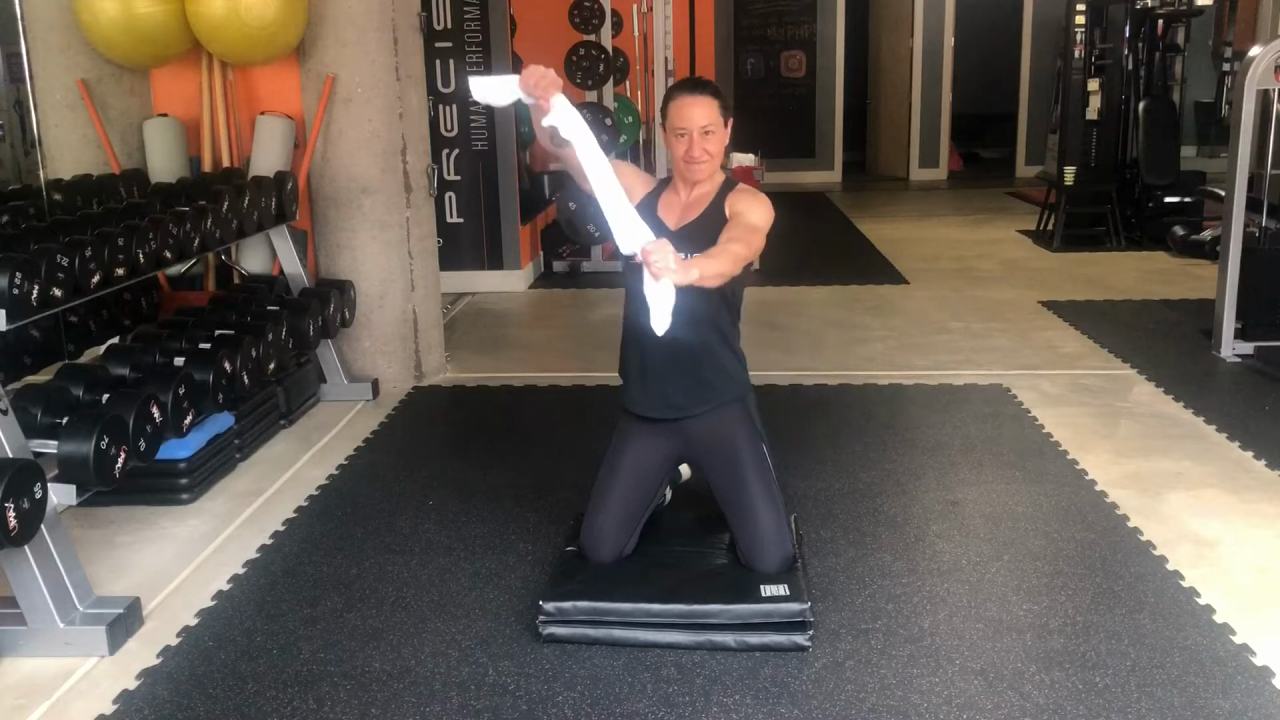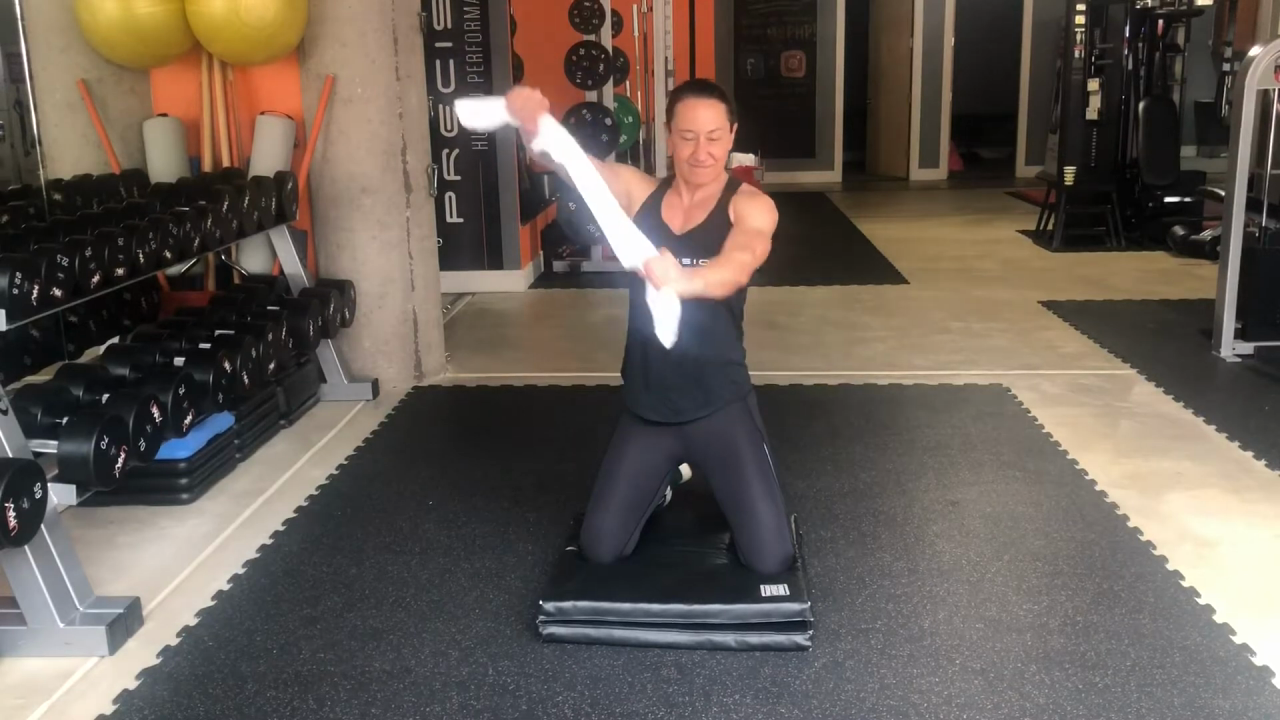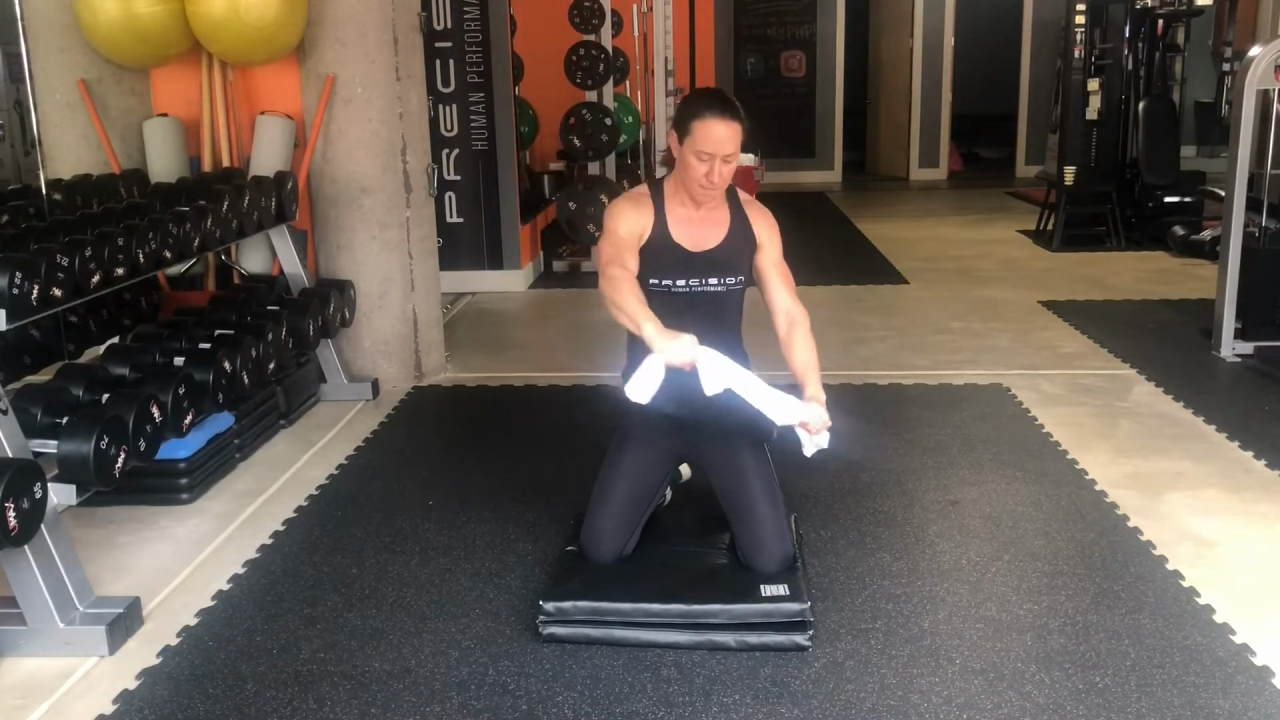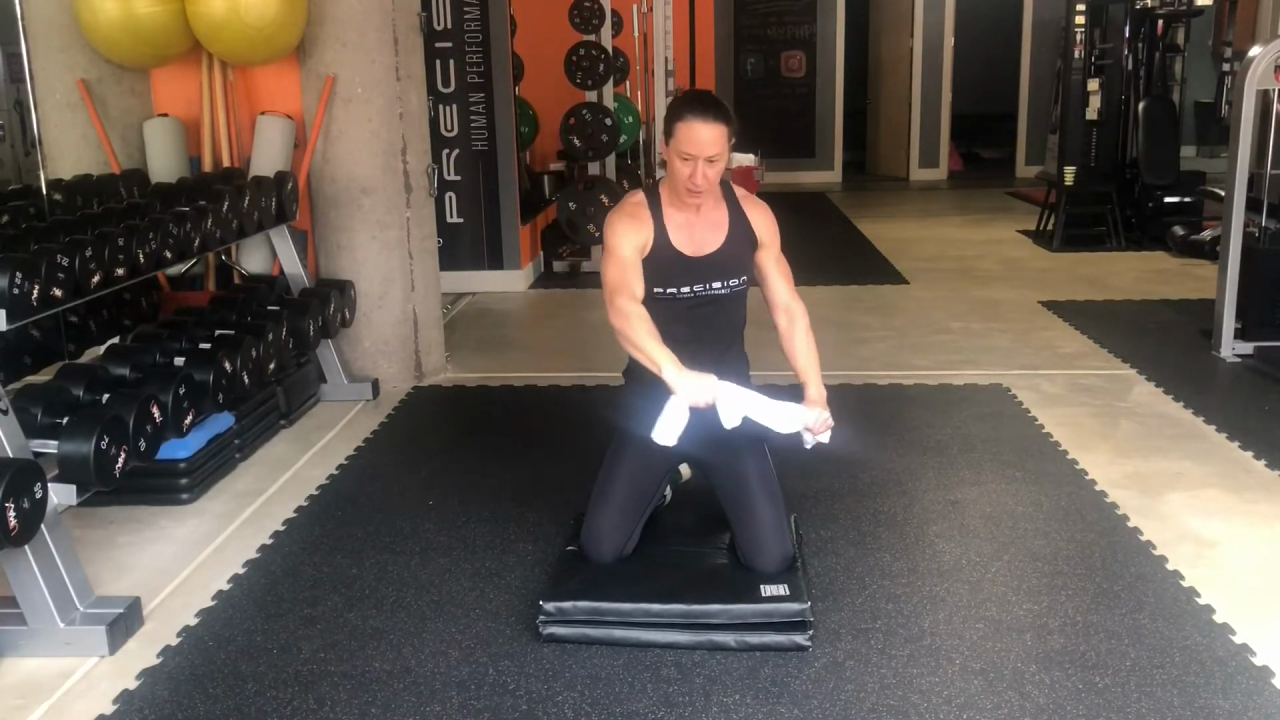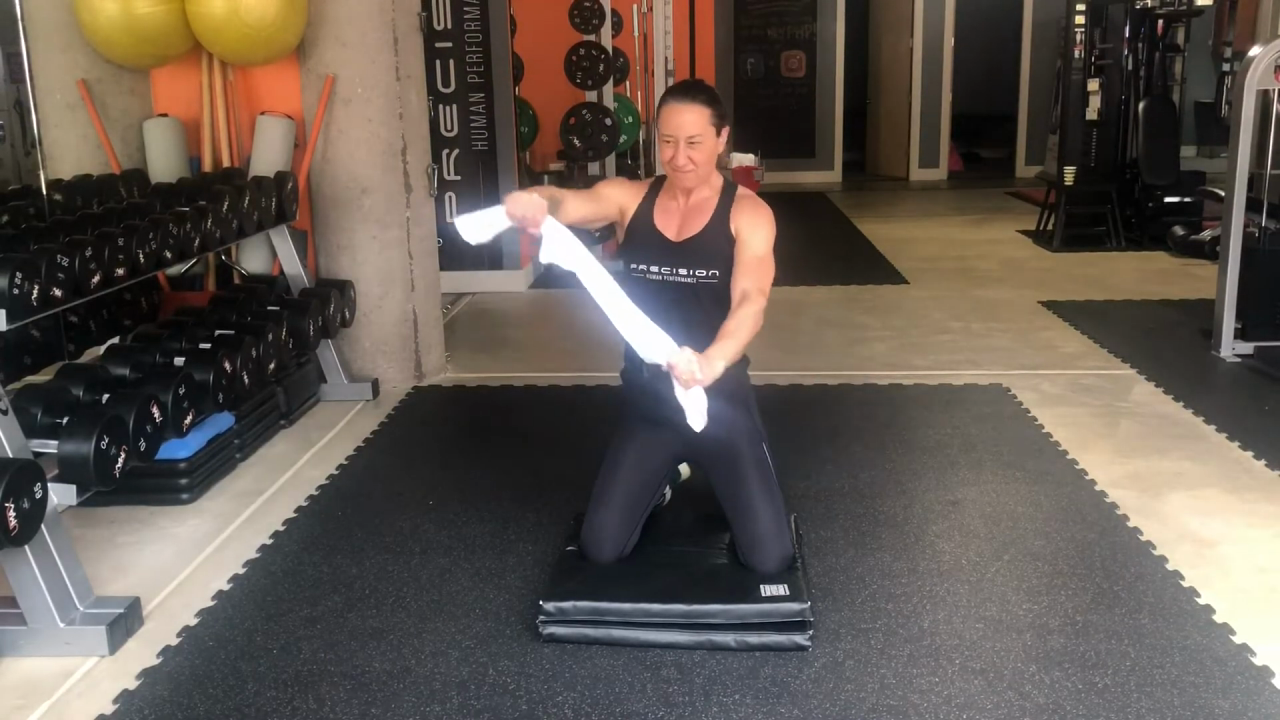
dt=1s
person 1, frame 1
left shoulder: (748, 204)
right shoulder: (636, 189)
left elbow: (733, 255)
right elbow: (565, 146)
left wrist: (683, 269)
right wrist: (543, 103)
left hip: (720, 406)
right hip: (644, 408)
left knee: (772, 559)
right knee: (599, 548)
left ankle: (710, 481)
right ankle: (662, 483)
person 1, frame 2
left shoulder: (751, 206)
right shoulder: (637, 190)
left elbow: (735, 265)
left wrist: (684, 280)
right wrist: (532, 121)
left hip: (721, 407)
right hip: (645, 408)
left knee: (772, 559)
right knee: (599, 548)
left ankle: (720, 486)
right ankle: (661, 485)
person 1, frame 3
left shoulder: (754, 219)
right shoulder: (633, 210)
left elbow: (789, 314)
right elbow: (614, 276)
left wrist: (812, 391)
right wrist: (655, 334)
left hip: (728, 405)
right hip: (653, 404)
left knee: (772, 559)
right knee: (600, 548)
left ankle: (708, 479)
right ankle: (662, 482)
person 1, frame 4
left shoulder: (752, 214)
right shoulder: (631, 218)
left elbow: (788, 309)
right elbow: (622, 305)
left wrist: (814, 391)
right wrist: (674, 373)
right hip: (654, 403)
left knee: (772, 558)
right knee: (601, 548)
left ankle: (708, 480)
right ankle: (664, 482)
person 1, frame 5
left shoulder: (748, 213)
right shoulder: (628, 197)
left elbow: (751, 303)
right elbow: (567, 203)
left wrist: (711, 363)
right wrist: (532, 202)
left hip: (720, 400)
right hip: (647, 402)
left knee: (771, 558)
right knee: (601, 547)
left ankle: (708, 476)
right ankle: (662, 483)
